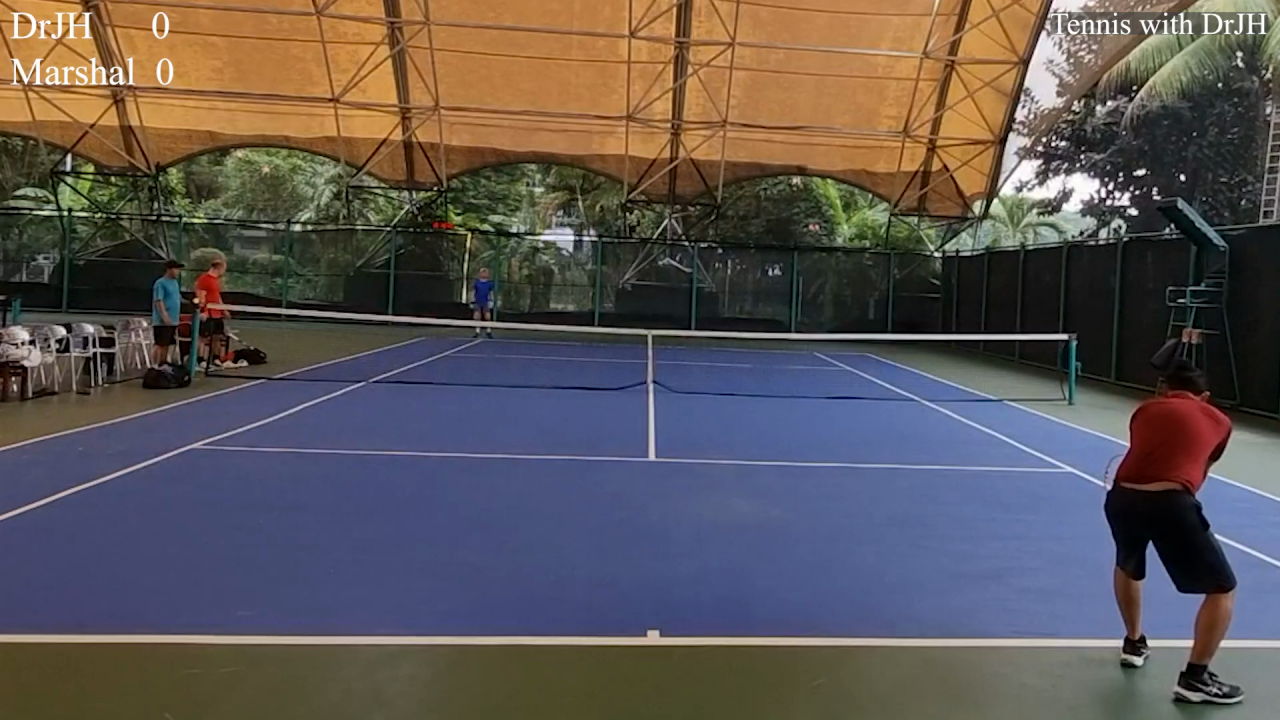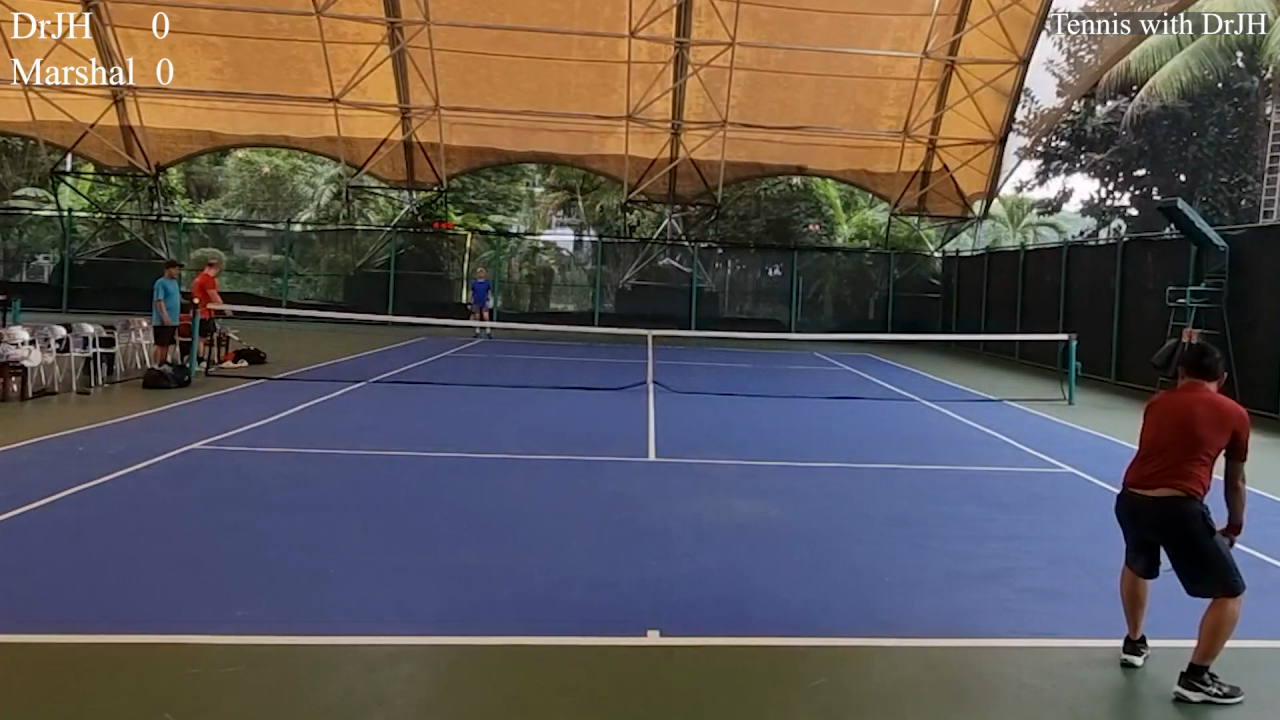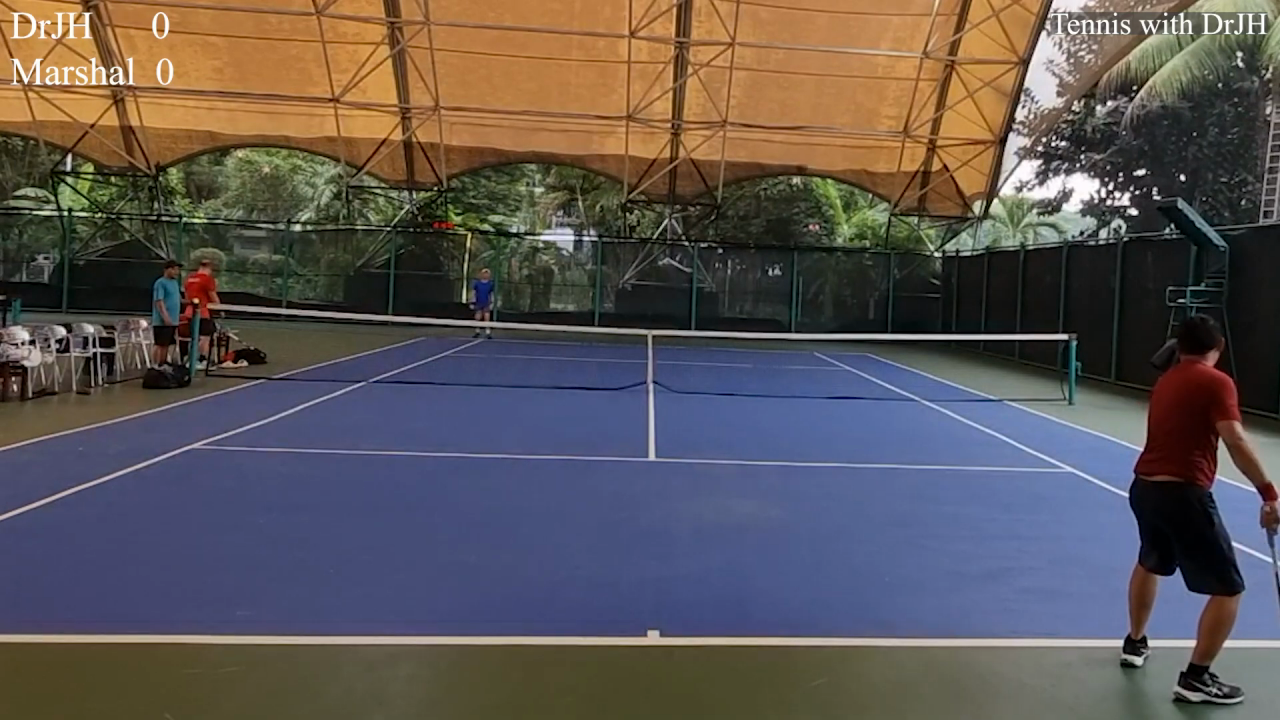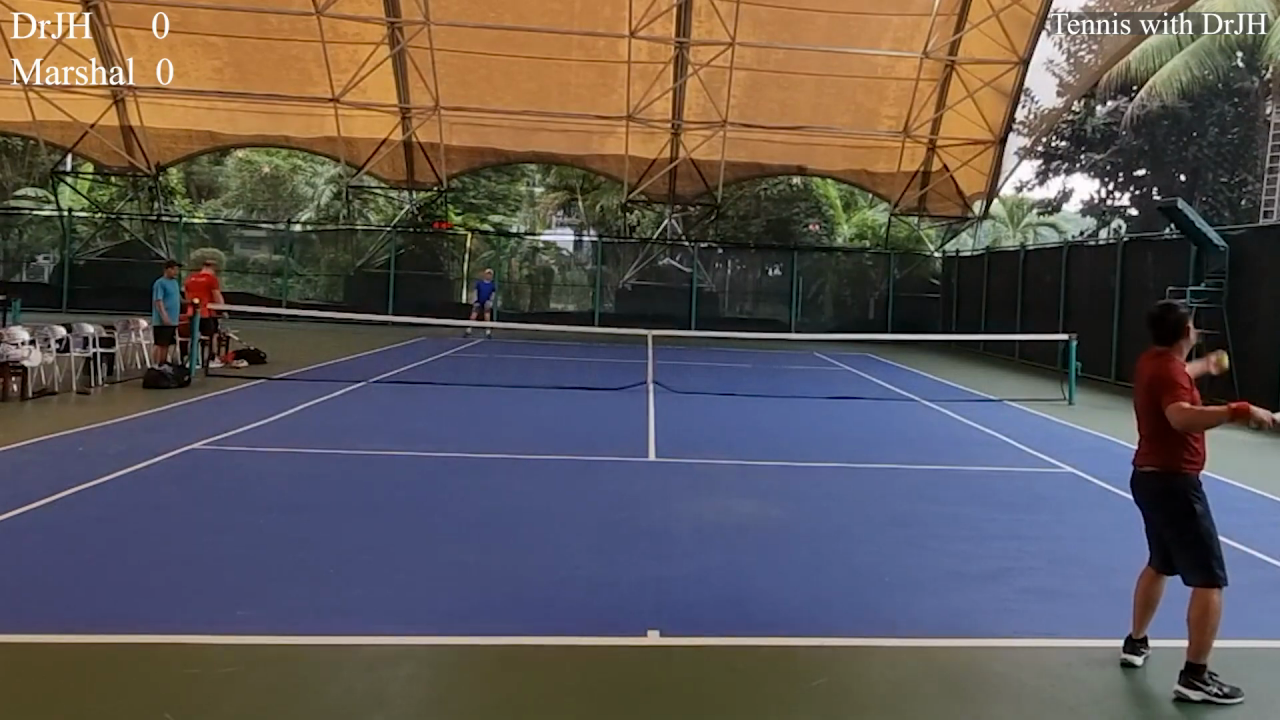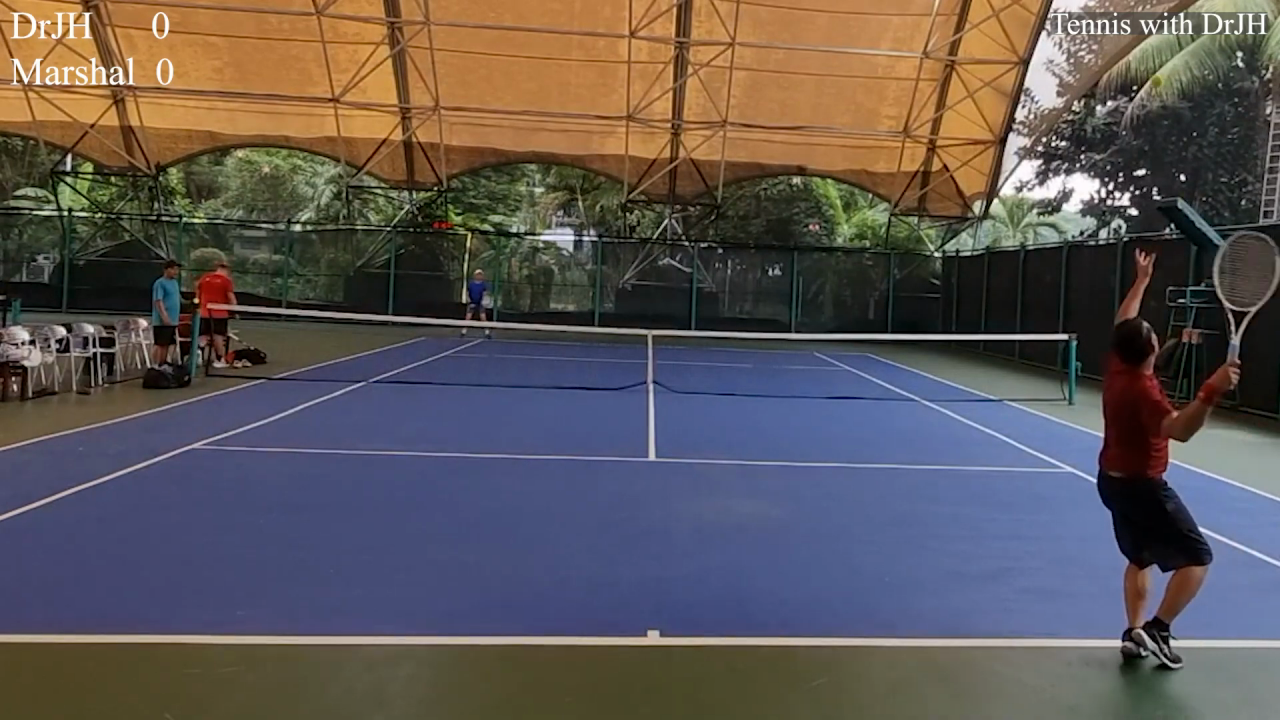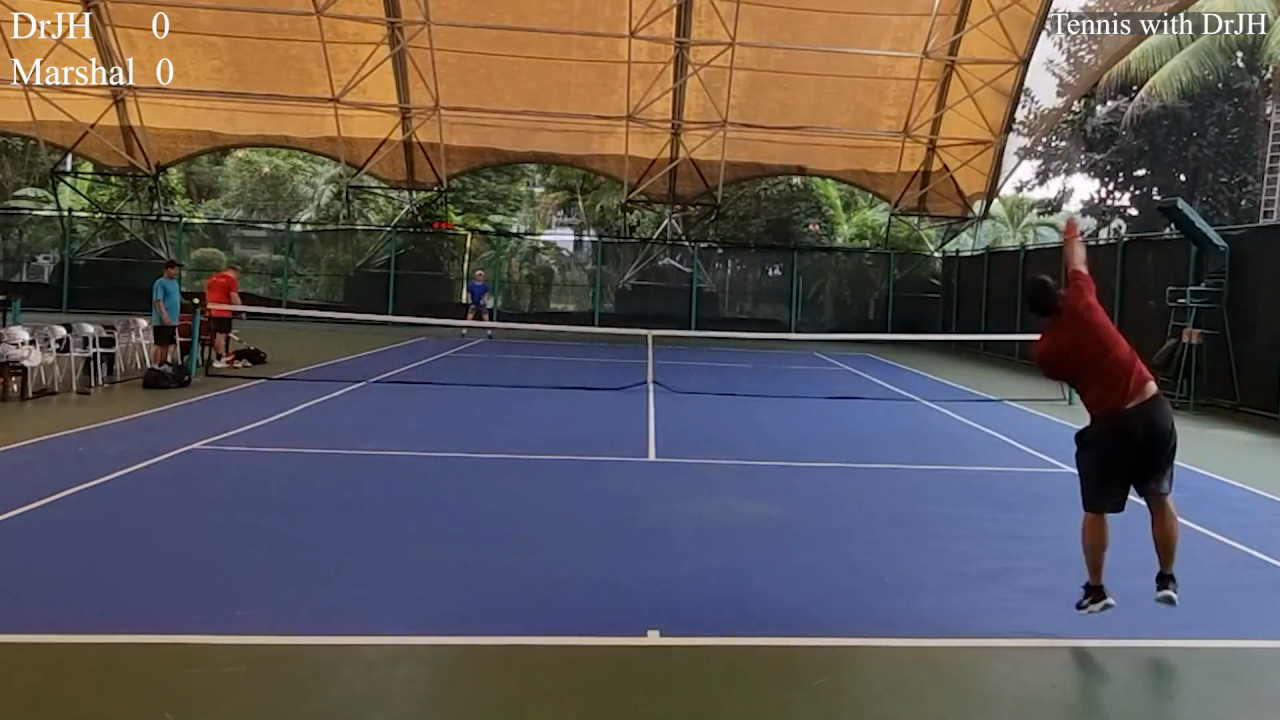
dt=0.4s
person 1, frame 1
left shoulder: (1145, 410)
right shoulder: (1219, 421)
left hip: (1124, 497)
right hip: (1171, 503)
left knee: (1127, 566)
right knee: (1221, 589)
left ankle: (1134, 643)
right ankle: (1195, 678)
person 1, frame 2
left shoulder: (1157, 404)
right shoulder: (1234, 414)
right elbow: (1236, 482)
right wrist: (1233, 527)
left hip: (1132, 501)
right hip: (1178, 508)
left knee: (1136, 567)
right knee: (1229, 592)
left ankle: (1134, 643)
right ankle: (1195, 678)
person 1, frame 3
left shoulder: (1165, 382)
right shoulder: (1216, 383)
right elbow: (1235, 441)
left hip: (1144, 488)
right hip: (1183, 495)
left knee: (1149, 565)
right knee: (1228, 589)
left ankle: (1135, 643)
right ankle: (1195, 678)
person 1, frame 4
left shoulder: (1150, 362)
right shoulder: (1169, 371)
right elbow: (1182, 418)
left wrist: (1205, 365)
right wrist: (1241, 411)
left hip: (1148, 478)
right hip: (1174, 483)
left knee: (1158, 565)
right knee: (1209, 581)
left ankle: (1136, 642)
right ankle: (1195, 676)
person 1, frame 5
left shoulder: (1116, 366)
right shoulder: (1141, 389)
left elbow: (1124, 321)
right elbow: (1179, 430)
left wrist: (1142, 279)
right wrist: (1211, 391)
left hip: (1112, 481)
right hip: (1141, 487)
left knee: (1139, 560)
right knee: (1195, 558)
left ankle: (1134, 633)
right ankle: (1156, 628)
person 1, frame 6
left shoulder: (1044, 351)
right shoulder: (1081, 306)
right elbow: (1076, 266)
right wrist: (1071, 236)
left hip: (1109, 426)
right hip: (1152, 413)
left knee: (1096, 511)
right knee: (1160, 499)
left ankle: (1095, 590)
right ankle: (1167, 579)
